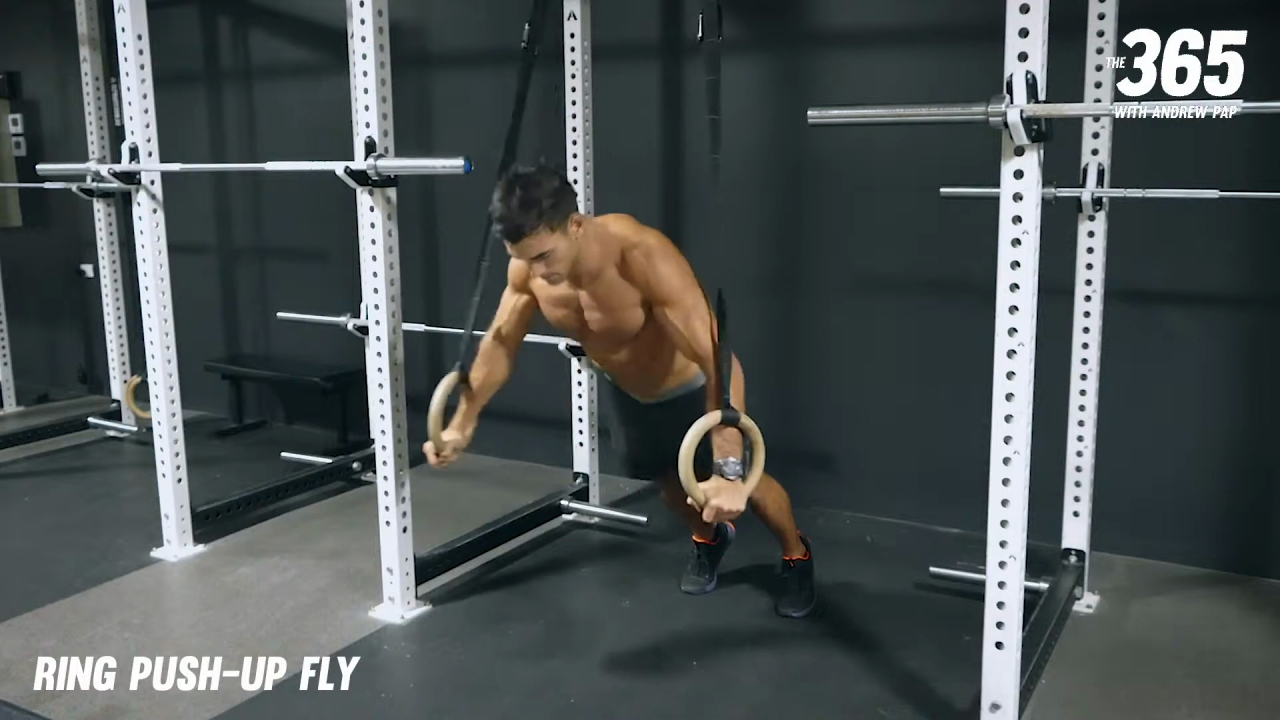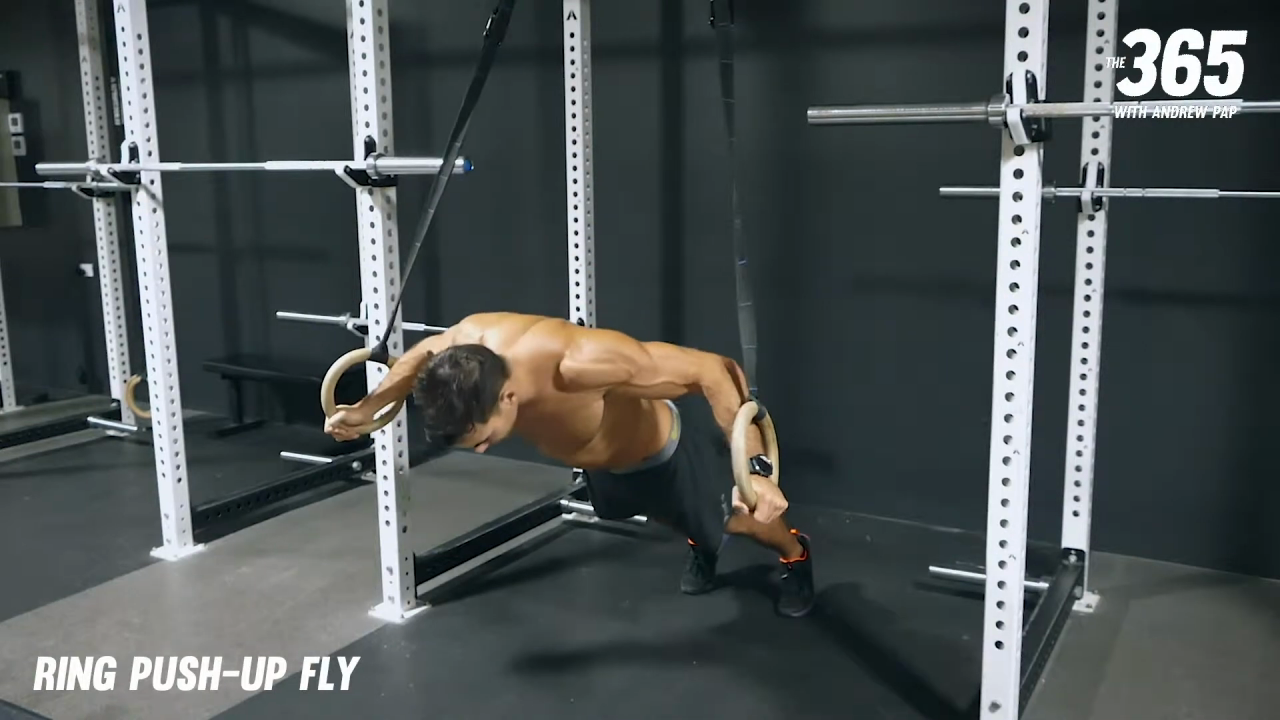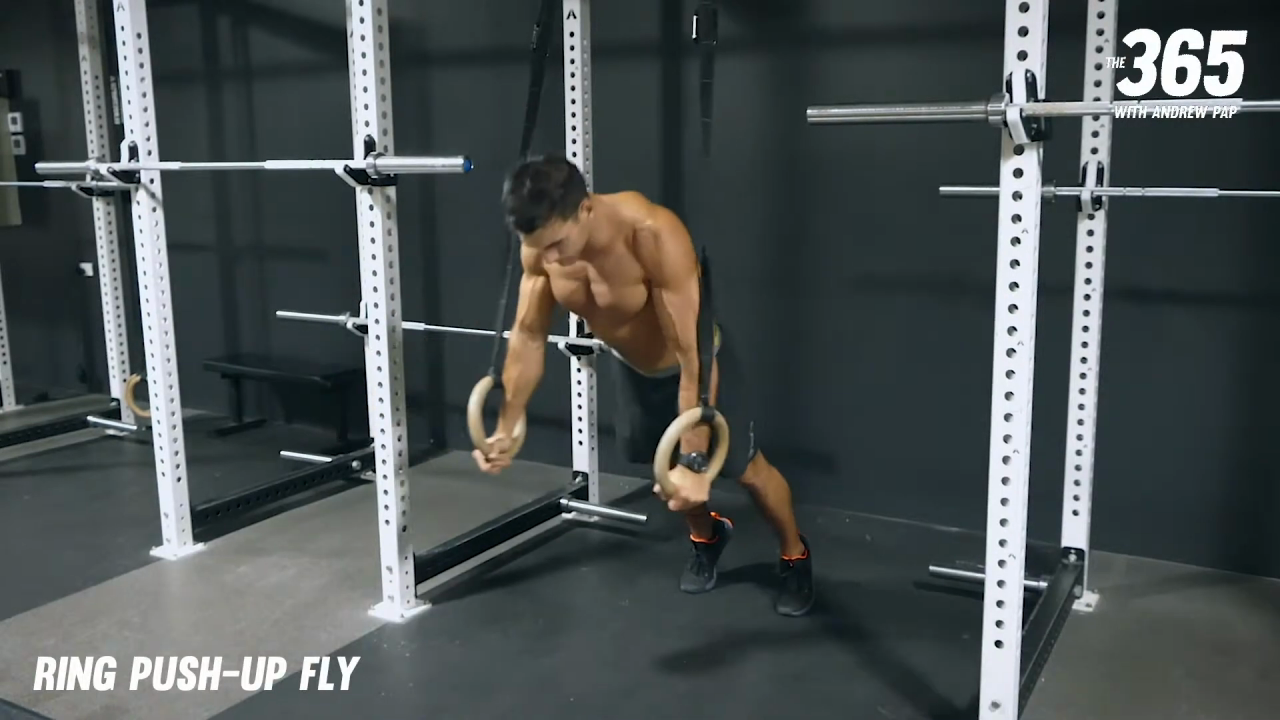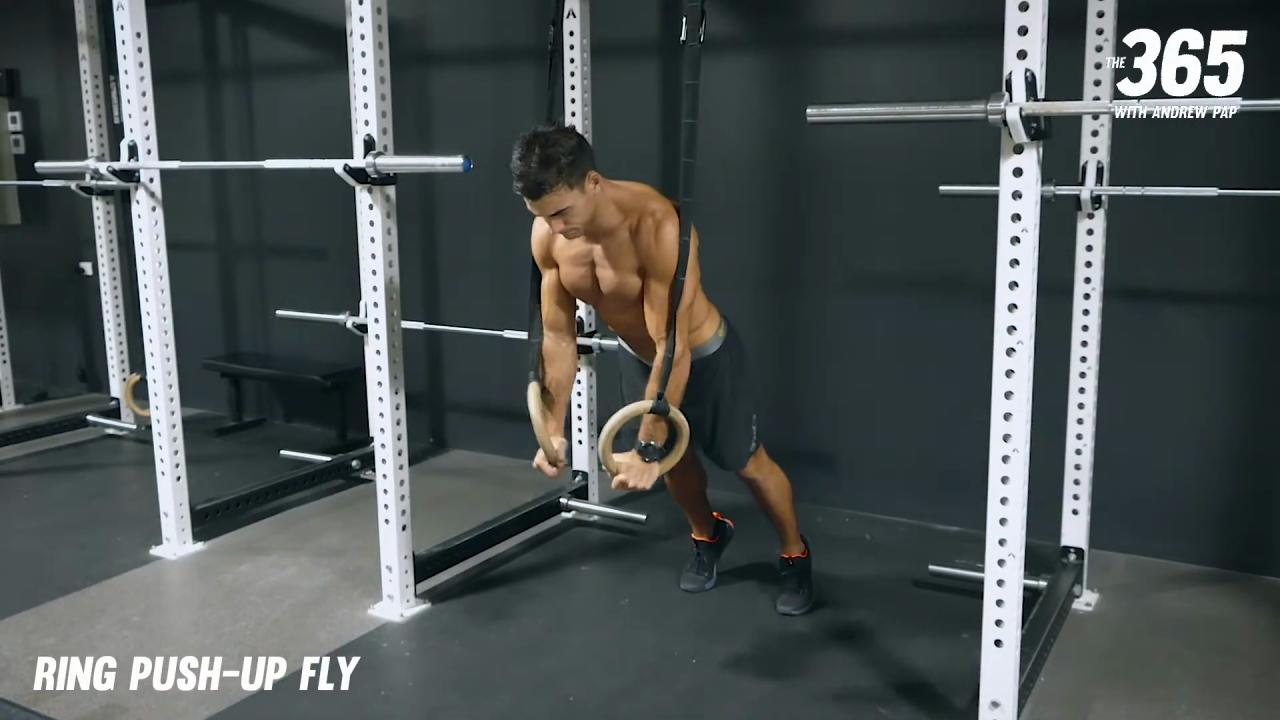
dt=1s
person 1, frame 1
left shoulder: (644, 258)
right shoulder: (528, 266)
left elbow: (717, 361)
right elbow: (500, 342)
left wrist: (729, 470)
right wrist: (463, 422)
left hip: (688, 388)
right hip: (626, 390)
left knee: (742, 482)
right knee: (666, 478)
left ankle: (797, 556)
right ankle: (709, 539)
person 1, frame 2
left shoulder: (576, 363)
right shoulder: (469, 343)
left elbow: (717, 371)
right elbow: (424, 357)
left wrist: (756, 470)
right wrist: (365, 410)
left hip: (661, 450)
right hip: (603, 462)
left knee: (730, 518)
right knee: (674, 516)
left ankle: (795, 555)
right ankle: (701, 542)
person 1, frame 3
left shoulder: (653, 236)
right shoulder: (542, 242)
left elbow: (691, 358)
right elbow: (528, 336)
left wrist: (694, 461)
right wrist: (507, 426)
left hip: (695, 366)
right hip: (632, 370)
left knee: (746, 468)
left ankle: (795, 557)
right ankle: (707, 537)
person 1, frame 4
left shoulder: (656, 226)
right shoulder: (547, 235)
left elbow: (673, 348)
right elbow: (559, 335)
left wrist: (645, 449)
right wrist: (555, 429)
left hip: (702, 356)
right hip: (636, 357)
left knee: (747, 463)
right knee: (675, 456)
left ankle: (796, 555)
right ankle: (709, 535)
